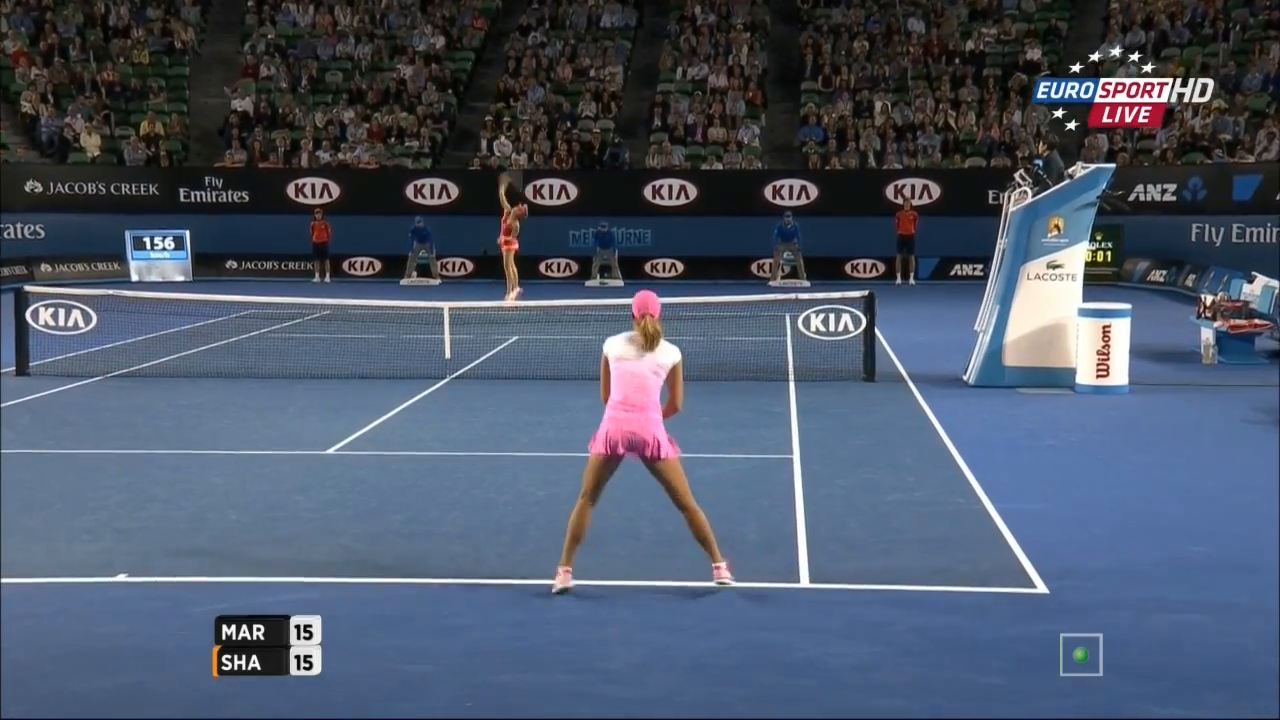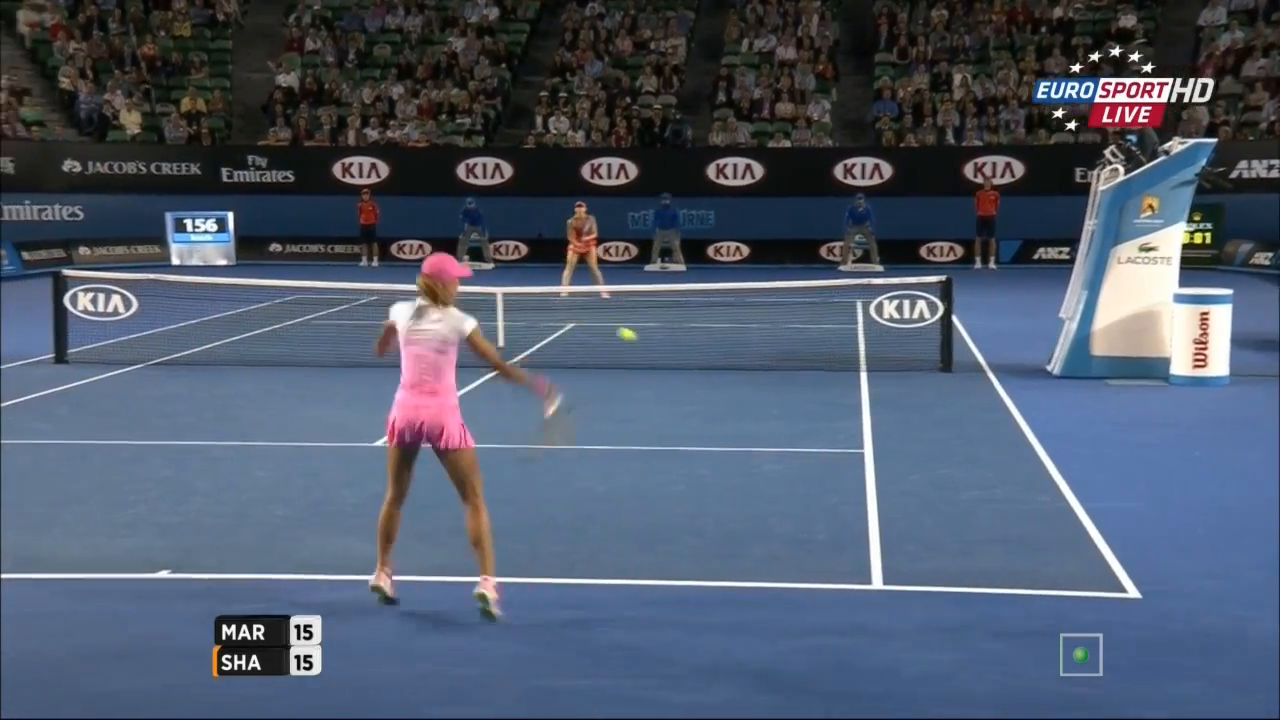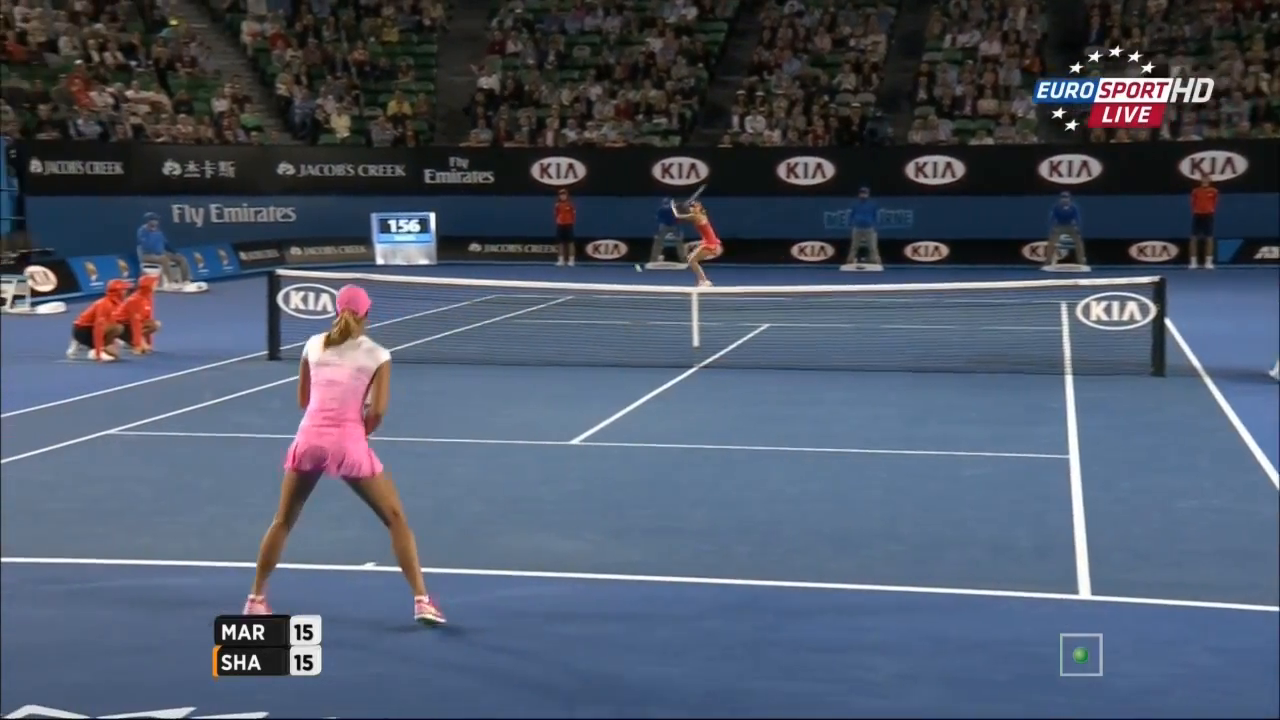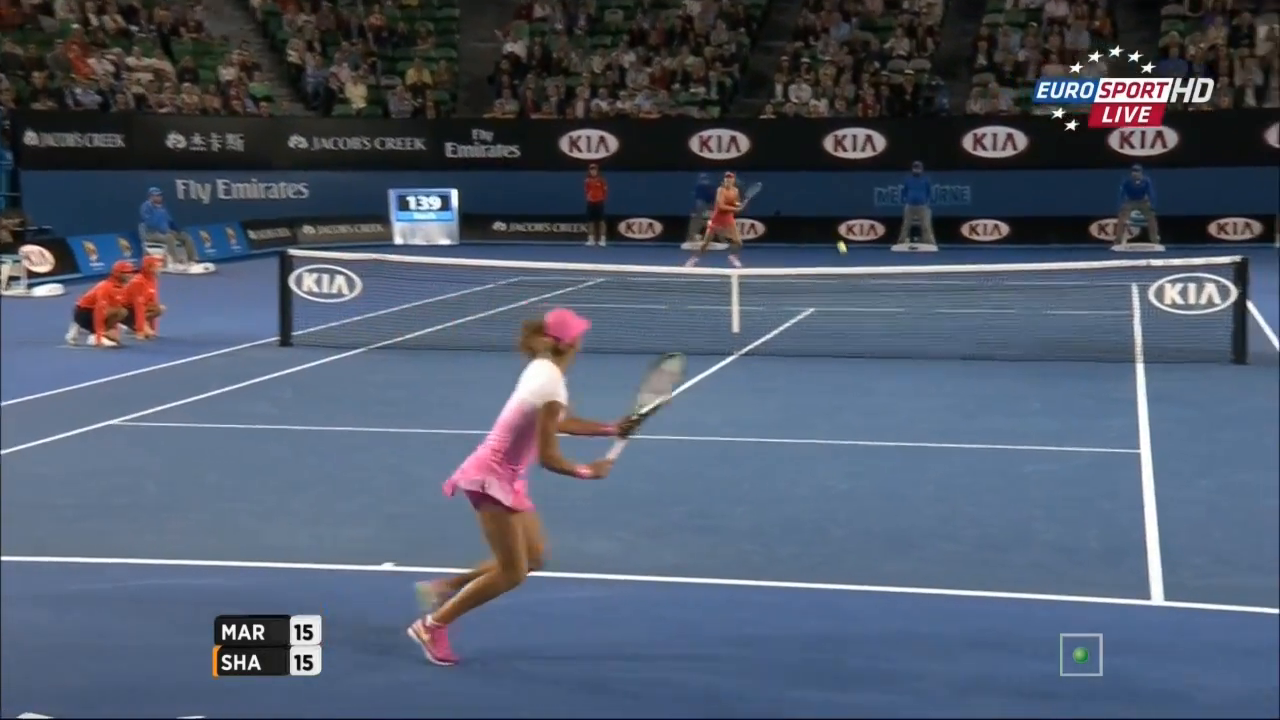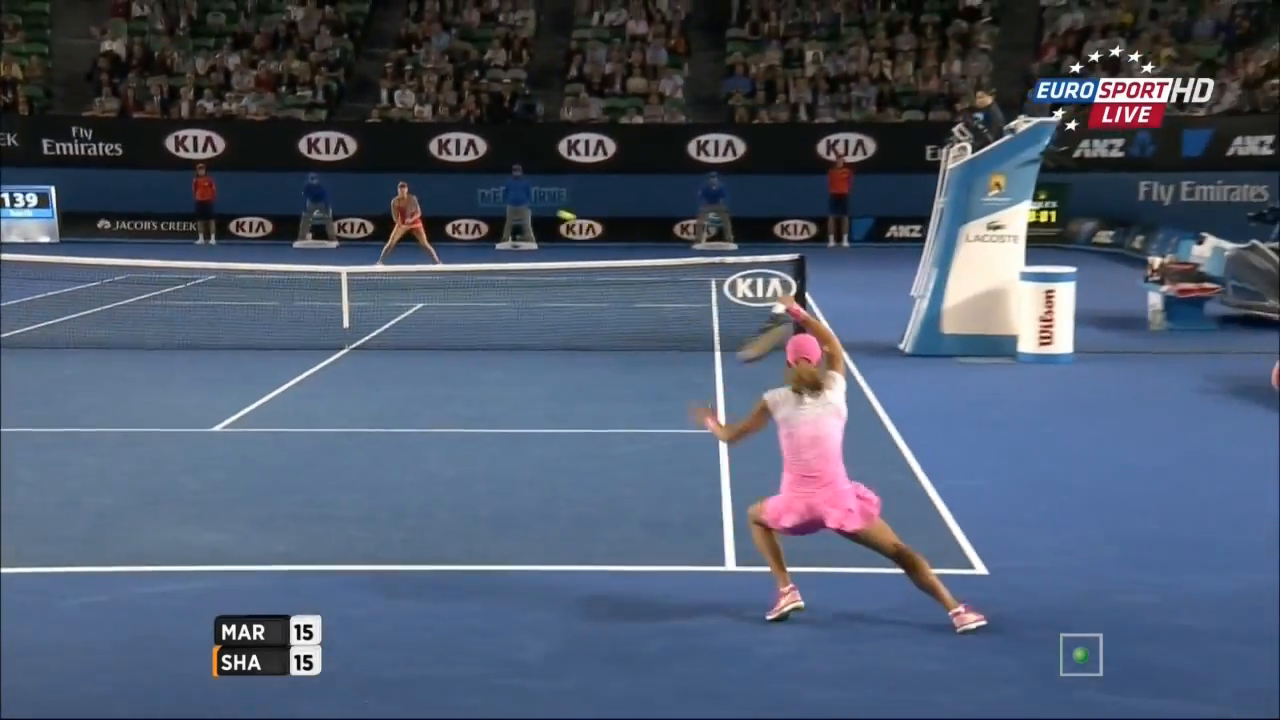
dt=1s
person 1, frame 1
left shoulder: (612, 345)
right shoulder: (671, 352)
right elbow: (675, 405)
left hip: (613, 426)
right hip: (650, 429)
left knee: (586, 500)
right knee: (686, 504)
left ankle: (565, 573)
right ankle: (720, 568)
person 1, frame 2
left shoulder: (401, 312)
right shoulder: (458, 321)
left elbow: (381, 351)
right elbow: (498, 365)
right wrist: (536, 385)
left hip: (405, 411)
right hip: (441, 416)
left knee: (396, 496)
right knee: (474, 502)
left ankle: (382, 574)
right ankle: (487, 582)
person 1, frame 3
left shoulder: (314, 345)
right shoulder: (378, 355)
left elbow: (303, 401)
right elbow: (378, 412)
left hip: (309, 438)
right hip: (349, 443)
left knee: (283, 521)
right knee: (396, 520)
left ankle: (256, 599)
right ankle: (422, 601)
person 1, frame 4
left shoulder: (541, 367)
right shoulder: (552, 391)
left elbow: (558, 422)
right elbow: (548, 457)
left wrist: (611, 429)
right wrist: (584, 471)
left hip: (501, 473)
right hip: (492, 477)
left knee: (534, 558)
right knee: (512, 573)
left ankle: (441, 590)
right ankle: (433, 627)
person 1, frame 5
left shoulder: (776, 400)
right shoulder: (835, 388)
left elbow: (731, 437)
right elbow: (833, 345)
left wrist: (711, 421)
right wrist: (799, 312)
left hip: (799, 506)
right hip: (840, 500)
left knee: (759, 517)
right knee: (901, 551)
left ankle: (786, 591)
right ankle: (957, 611)
